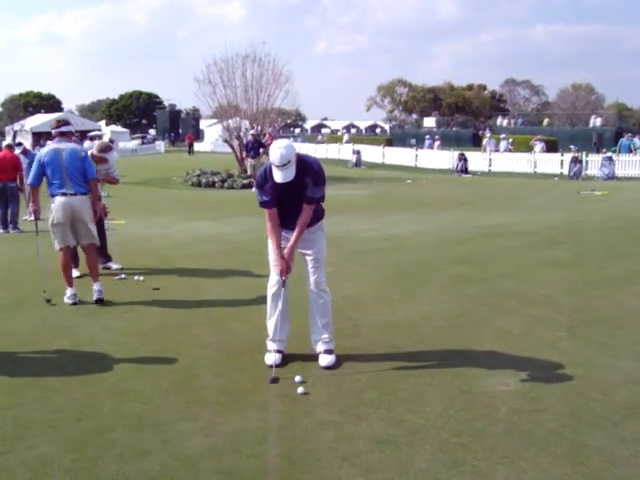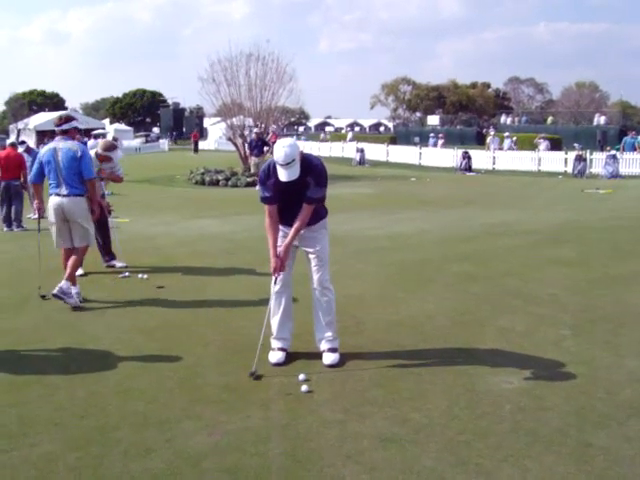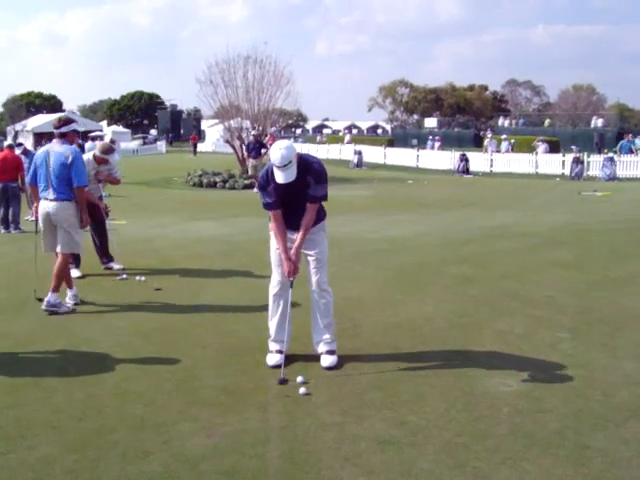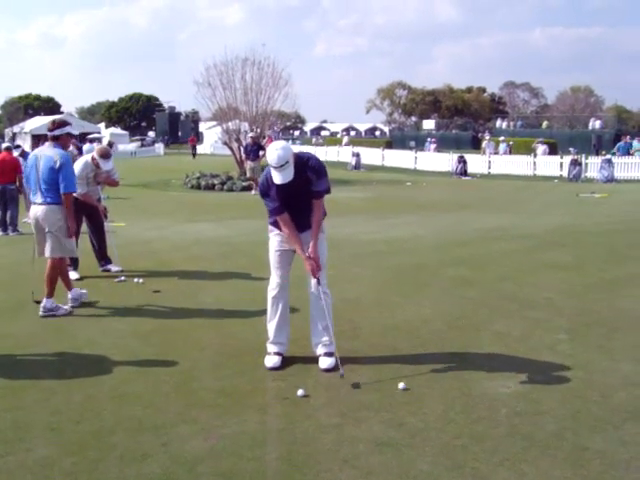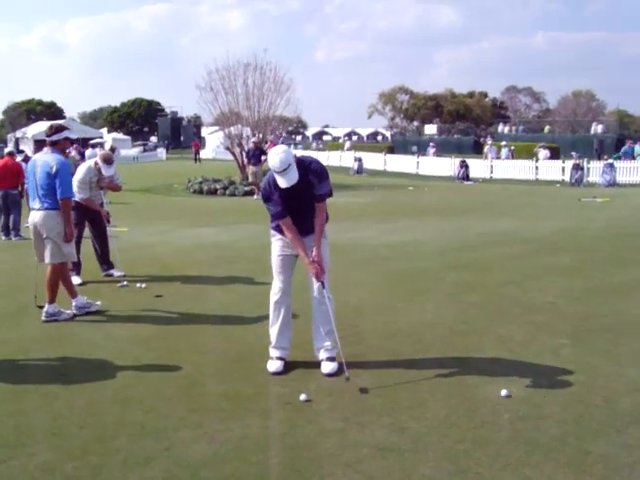
dt=0.3s
person 1, frame 1
left shoulder: (313, 170)
right shoulder: (264, 176)
left elbow: (307, 212)
right elbow: (271, 218)
left wrist: (291, 249)
right wrist: (278, 255)
left hip: (311, 229)
right hip: (280, 231)
left knee: (318, 285)
right knee: (276, 285)
left ankle: (324, 344)
right ankle: (276, 344)
person 1, frame 2
left shoulder: (316, 169)
right shoulder: (267, 172)
left elbow: (306, 213)
right elbow: (270, 215)
left wrist: (287, 247)
right wrist: (273, 253)
left hip: (314, 227)
right hip: (282, 227)
left knee: (321, 283)
right knee: (280, 283)
left ankle: (328, 342)
right ankle: (279, 342)
person 1, frame 3
left shoulder: (315, 169)
right shoulder: (266, 177)
left elbow: (311, 211)
right elbow: (276, 219)
left wrist: (298, 248)
right wrist: (285, 257)
left hip: (313, 229)
right hip: (281, 231)
left knee: (320, 285)
right knee: (279, 284)
left ankle: (326, 344)
right ankle: (277, 344)
person 1, frame 4
left shoulder: (313, 166)
right shoulder: (266, 182)
left elbow: (318, 207)
right elbow: (285, 223)
left wrist: (313, 245)
right wrist: (303, 257)
left hip: (313, 230)
right hip: (281, 233)
left knee: (319, 286)
right knee: (277, 286)
left ankle: (325, 346)
right ankle: (275, 347)
person 1, frame 5
left shoulder: (315, 169)
right shoulder: (269, 187)
left elbow: (320, 210)
right elbow: (288, 227)
left wrist: (317, 249)
right wrist: (307, 261)
left hip: (314, 234)
right hip: (283, 237)
left knee: (321, 291)
right knee: (280, 291)
left ankle: (326, 351)
right ankle: (278, 351)
person 2, frame 1
left shoulder: (43, 153)
right shoulder: (80, 150)
left elbow: (33, 183)
right elbow: (92, 179)
left wrist: (34, 203)
right wrist: (96, 203)
left hip: (59, 202)
right hip: (81, 201)
left knee: (64, 249)
right knee: (88, 246)
left ankle: (70, 291)
right ankle: (97, 287)
person 2, frame 2
left shoulder: (45, 151)
right shoulder: (79, 148)
left elbow: (35, 180)
right elbow: (90, 180)
left wrist: (38, 200)
right wrist: (94, 203)
left hip: (55, 202)
right hip: (77, 202)
left knee: (66, 248)
right knee: (81, 247)
left ankle: (73, 290)
right ankle: (65, 286)
person 2, frame 3
left shoulder: (40, 152)
right shoulder: (72, 153)
left elbow: (32, 182)
right elbow: (79, 187)
left wrist: (37, 203)
right wrist: (84, 212)
left hip: (44, 206)
right hip: (65, 206)
left knee: (62, 252)
right knee: (64, 253)
left ankle: (72, 292)
right ankle: (52, 299)
person 2, frame 4
left shoulder: (33, 155)
right shoulder: (62, 157)
left elbow: (28, 185)
right elbow: (66, 193)
right wrist: (71, 219)
left hip: (36, 209)
right hip: (54, 210)
left knee: (58, 255)
right knee: (55, 257)
left ankle: (73, 293)
right ankle: (48, 304)
person 2, frame 5
left shoulder: (33, 160)
right shoulder: (60, 162)
left elbow: (29, 191)
right elbow: (63, 198)
right wrist: (69, 225)
left hip: (35, 214)
right hip: (52, 215)
left knee: (60, 261)
right knee: (56, 263)
left ankle: (78, 302)
right ankle: (50, 309)
person 3, frame 1
left shoulder: (107, 161)
left elbow: (116, 180)
left wrist: (104, 177)
left knee: (99, 228)
left ankle: (105, 260)
right ankle: (73, 266)
person 3, frame 2
left shoulder: (111, 160)
left elbow: (120, 178)
left wrist: (108, 176)
right wrist: (102, 202)
left hip: (98, 195)
left knee: (103, 227)
left ankle: (109, 258)
person 3, frame 3
left shoulder: (109, 162)
right shoulder: (83, 163)
left elbow: (117, 180)
left wrist: (106, 178)
right wrist: (99, 203)
left hip: (96, 196)
left knee: (100, 229)
left ankle: (107, 260)
right ankle: (74, 266)
person 3, frame 4
left shoulder: (106, 164)
right shoulder: (81, 166)
left elbow: (115, 182)
right elbow: (81, 193)
left wrist: (105, 179)
right wrist: (98, 205)
left hip: (94, 198)
right hip: (76, 199)
left knee: (99, 230)
right knee: (73, 233)
left ankle: (105, 262)
right ankle: (72, 268)
person 3, frame 5
left shoulder: (109, 169)
right shoulder: (84, 171)
left elbow: (118, 187)
right elbow: (84, 198)
left wrist: (107, 184)
right wrist: (101, 210)
left hip: (96, 203)
right hip: (78, 204)
left knee: (101, 235)
right knee: (76, 238)
left ankle: (107, 267)
right ankle: (75, 273)
